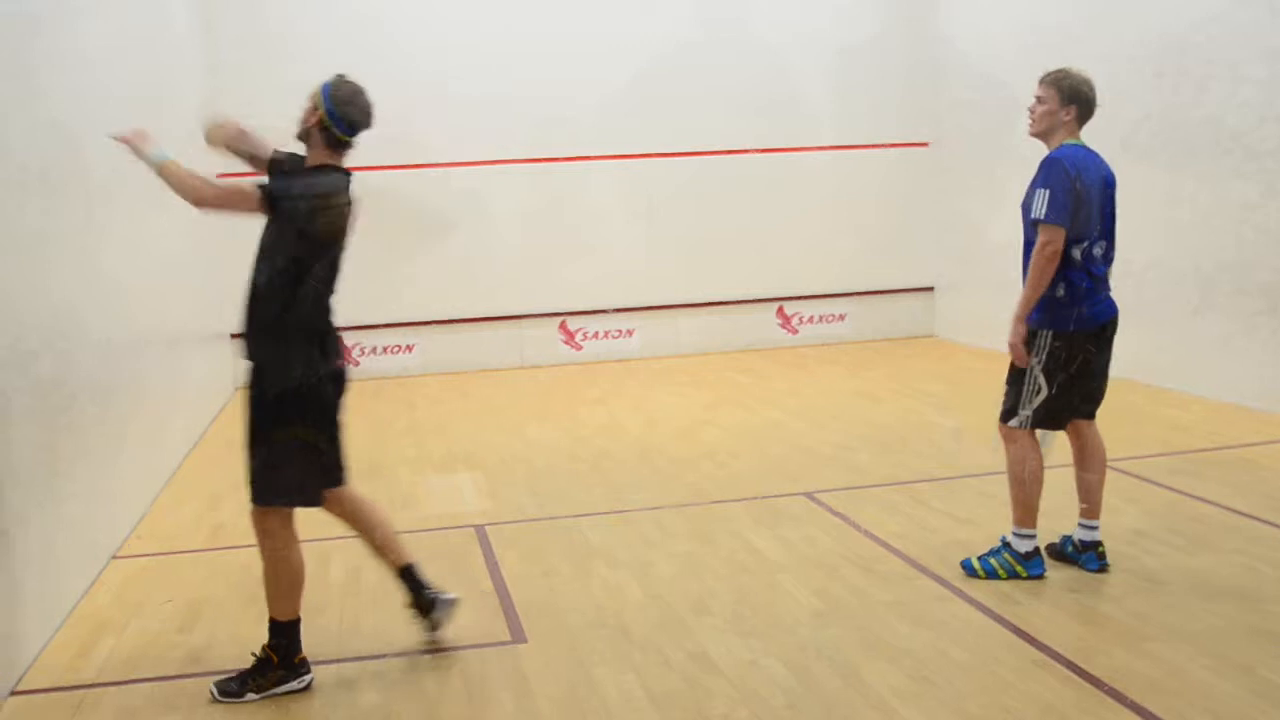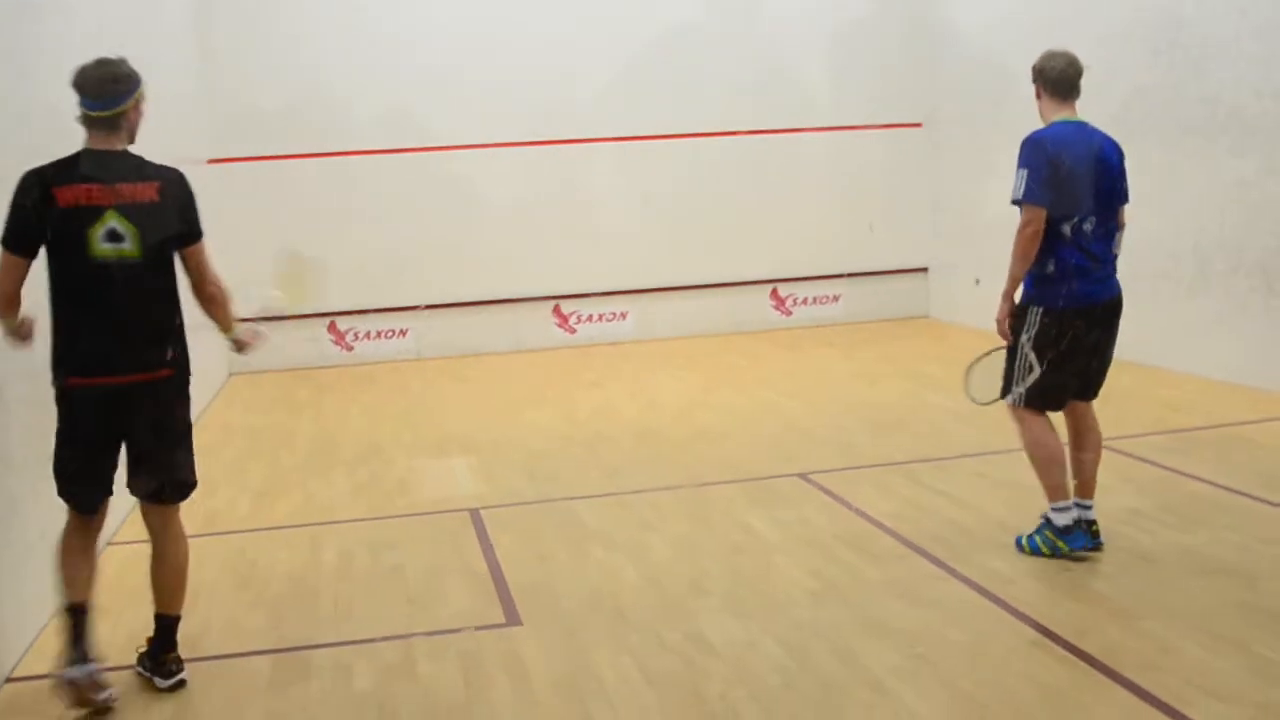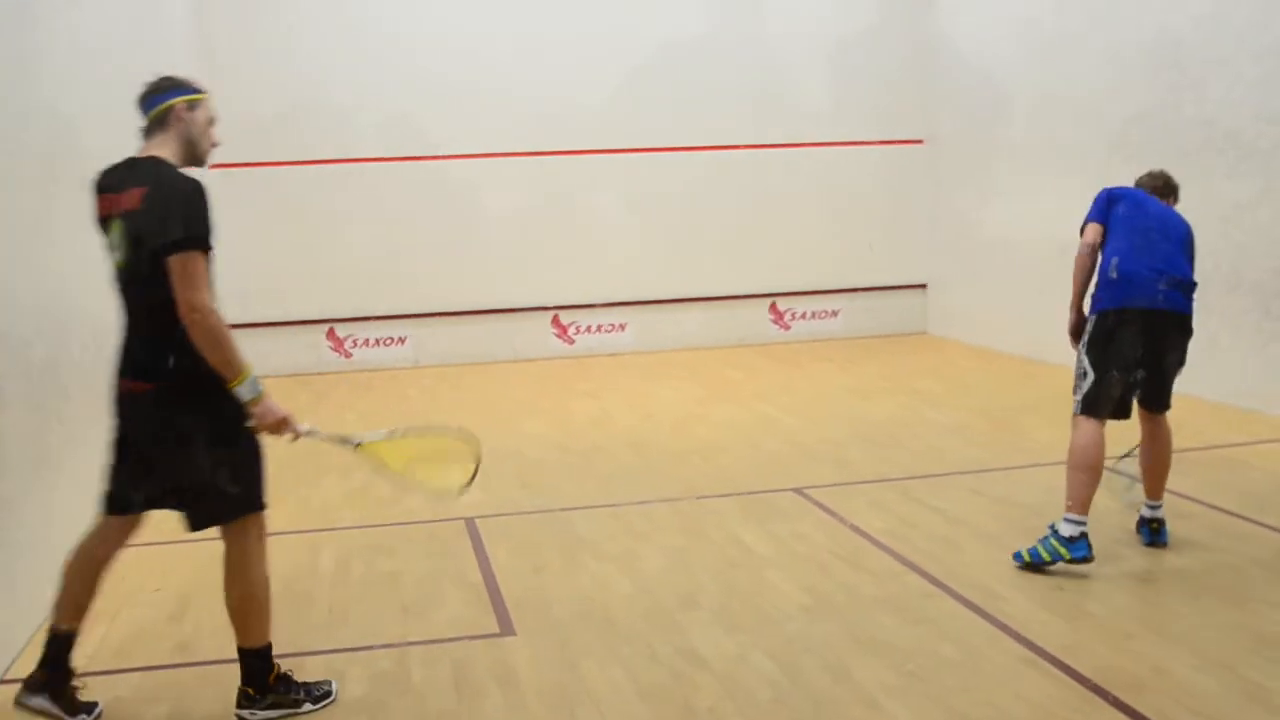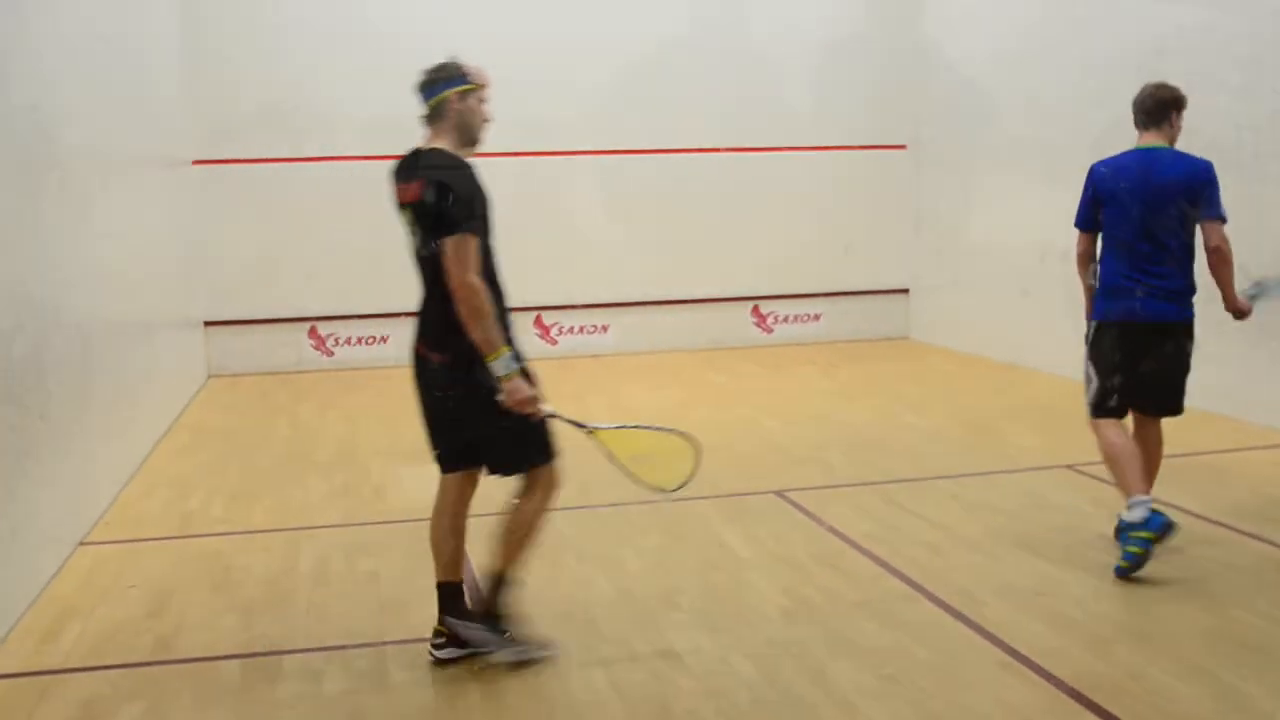
dt=1s
person 1, frame 1
left shoulder: (319, 191)
right shoulder: (305, 176)
left elbow: (204, 195)
right elbow: (258, 156)
left wrist: (149, 151)
right wrist: (237, 137)
left hip: (295, 372)
right hip: (304, 365)
left knee: (272, 513)
right knee: (331, 491)
left ankle: (283, 659)
right ankle: (422, 593)
person 1, frame 2
right shoulder: (168, 185)
right elbow: (205, 284)
right wrist: (234, 331)
left hip: (85, 383)
right hip: (162, 378)
left knee: (85, 519)
right knee: (163, 514)
left ankle: (80, 650)
right ankle: (164, 653)
person 1, frame 3
left shoulder: (113, 183)
right shoulder: (179, 190)
right elbow: (196, 309)
right wrist: (252, 393)
left hip: (138, 385)
right hip: (192, 391)
left knee: (113, 527)
right knee: (245, 529)
person 1, frame 4
left shoulder: (411, 170)
right shoulder: (453, 177)
right elbow: (466, 283)
left wrist: (466, 84)
right wrist: (505, 370)
left hip: (434, 355)
right hip: (471, 358)
left knee: (457, 484)
right knee: (541, 476)
left ankle: (454, 624)
right ankle: (486, 611)
person 2, frame 1
left shoulder: (1058, 165)
right shoulder: (1099, 167)
left elbow: (1049, 247)
left wrist: (1020, 317)
left hip: (1059, 321)
right hip: (1096, 315)
left knee: (1017, 426)
right knee: (1081, 421)
left ankle: (1023, 548)
right ankle: (1088, 540)
person 2, frame 2
left shoulder: (1040, 145)
right shoulder: (1108, 147)
left elbow: (1032, 226)
right elbow: (1117, 222)
left wrist: (1007, 295)
left hip: (1054, 298)
right hip: (1103, 295)
left knee: (1025, 405)
right knee: (1078, 404)
left ankle: (1063, 522)
right ankle: (1083, 518)
person 2, frame 3
left shoulder: (1112, 196)
right shoulder: (1180, 223)
left elbow: (1090, 242)
left wrist: (1075, 308)
left hip: (1120, 303)
right hip: (1175, 309)
left knee: (1089, 416)
right knee: (1154, 413)
left ankle: (1072, 533)
right ankle: (1153, 519)
person 2, frame 4
left shoulder: (1102, 173)
right shoulder: (1197, 172)
left elbow: (1084, 251)
right elbow: (1216, 244)
left wrist: (1094, 297)
right wrist: (1231, 300)
left hip: (1115, 312)
right hip: (1172, 316)
left knee: (1106, 416)
right knee: (1148, 417)
left ankle: (1142, 513)
right ankle: (1137, 518)
